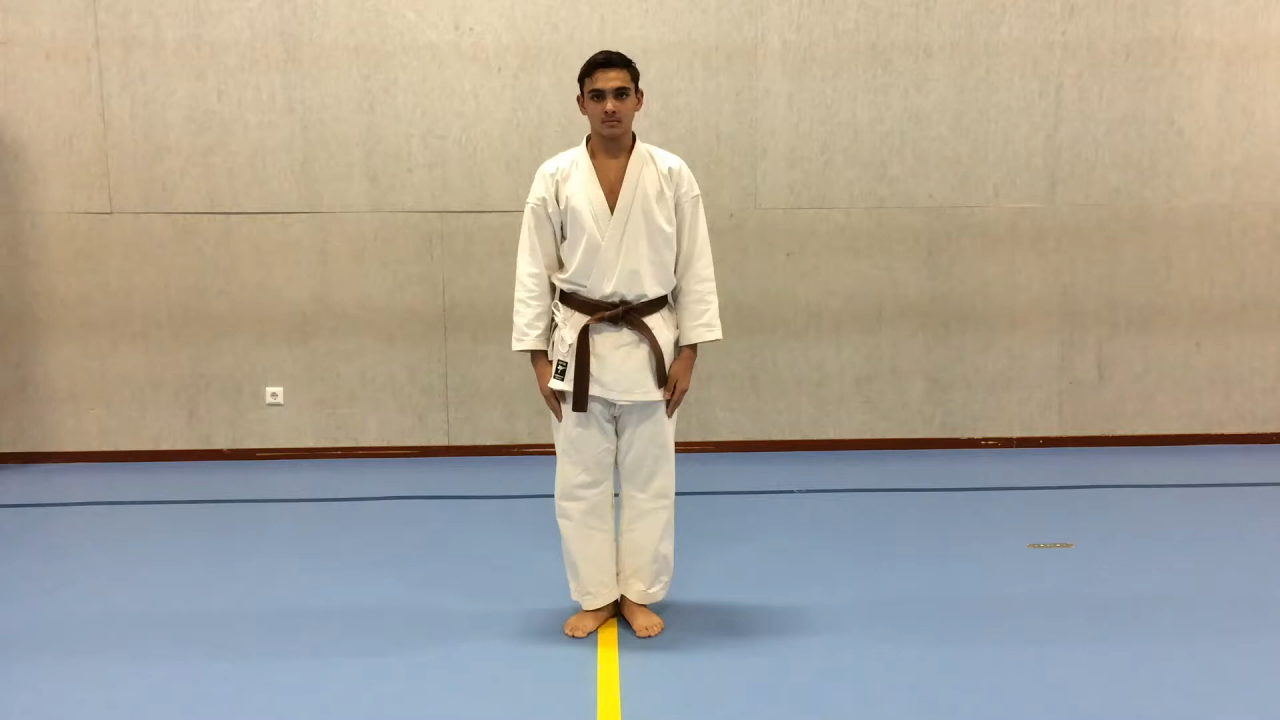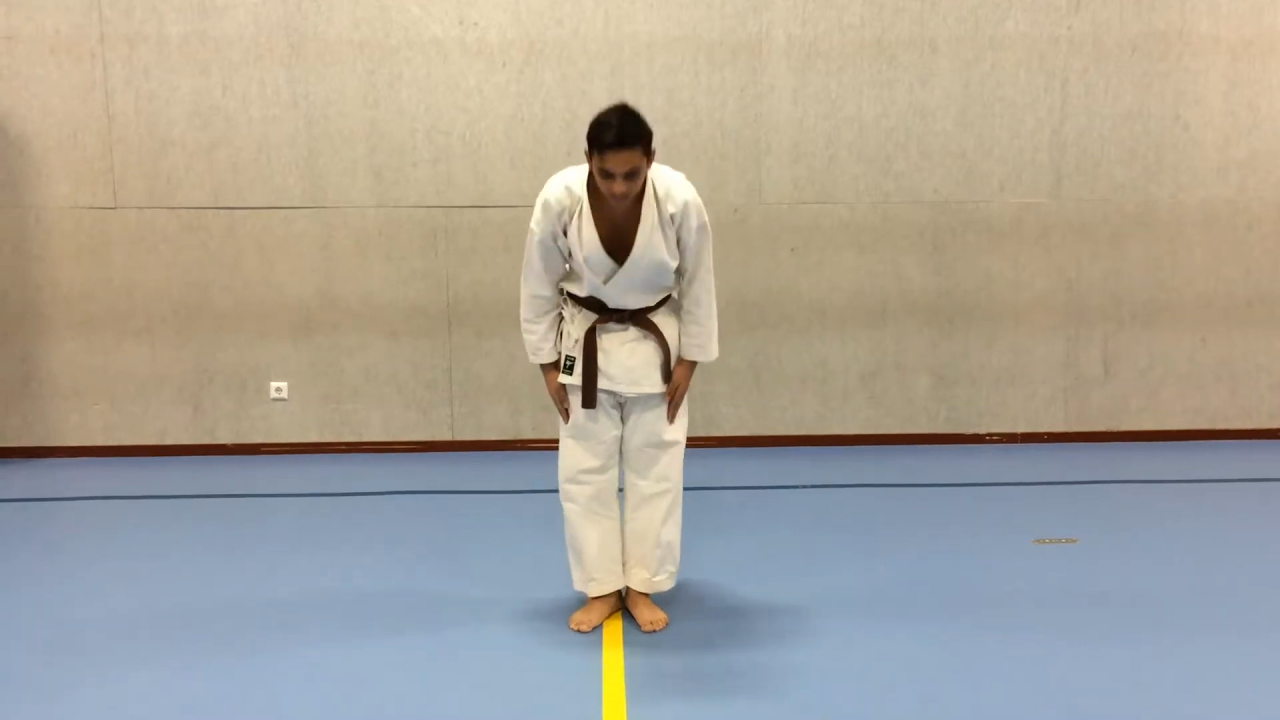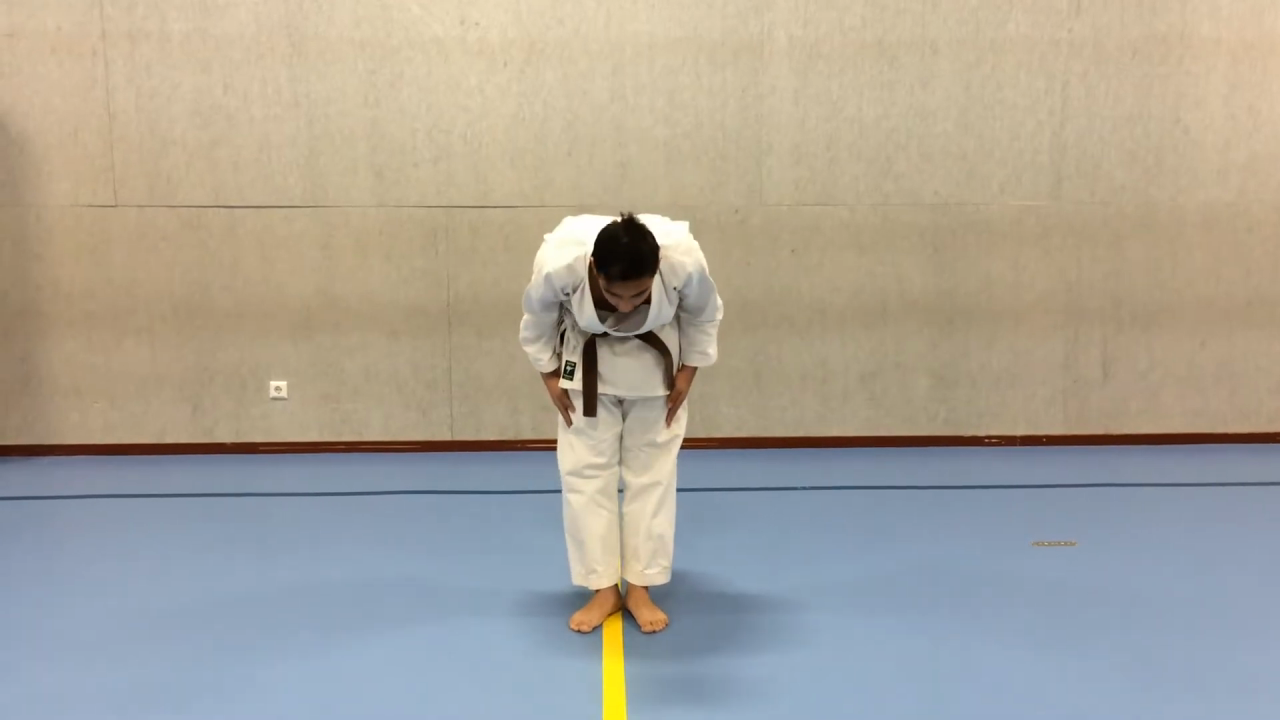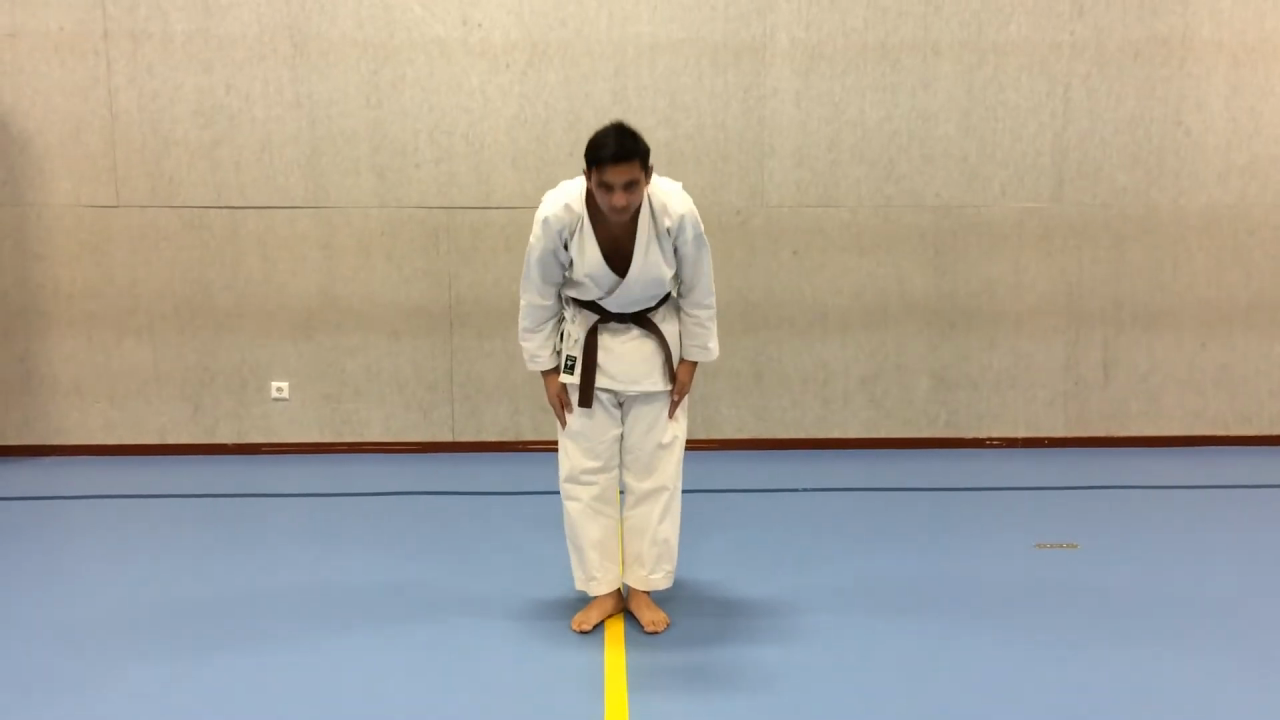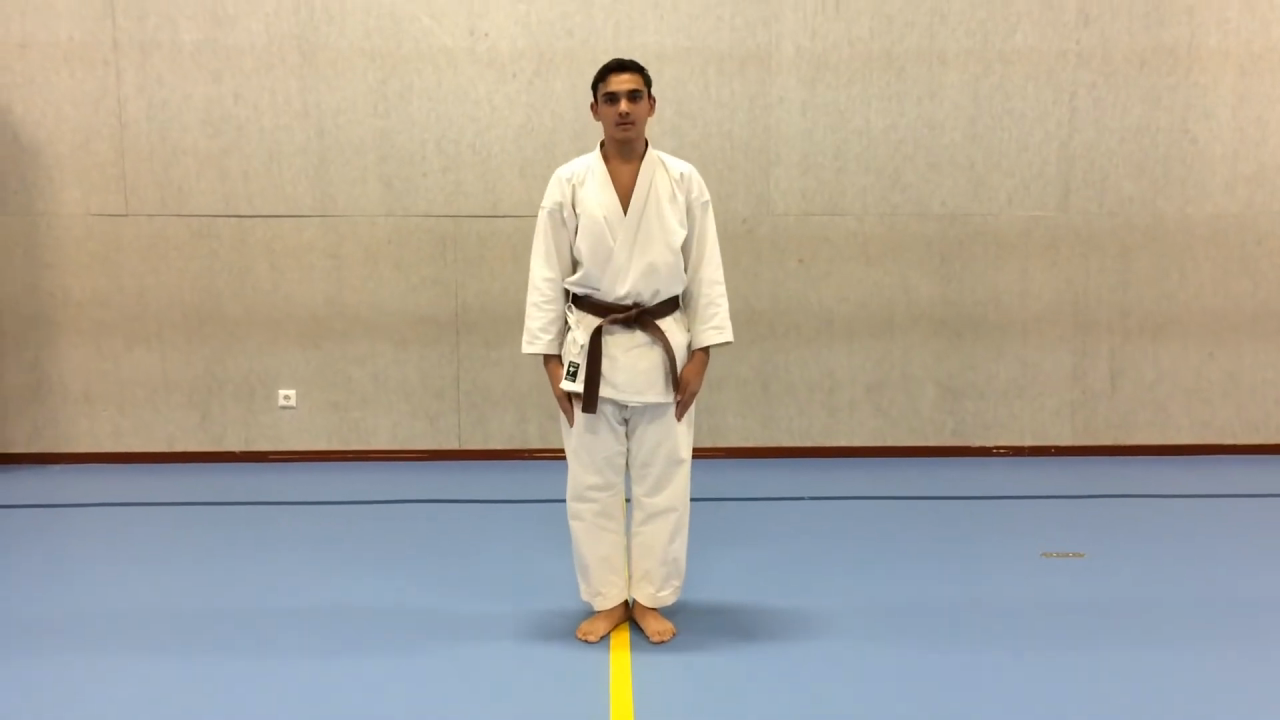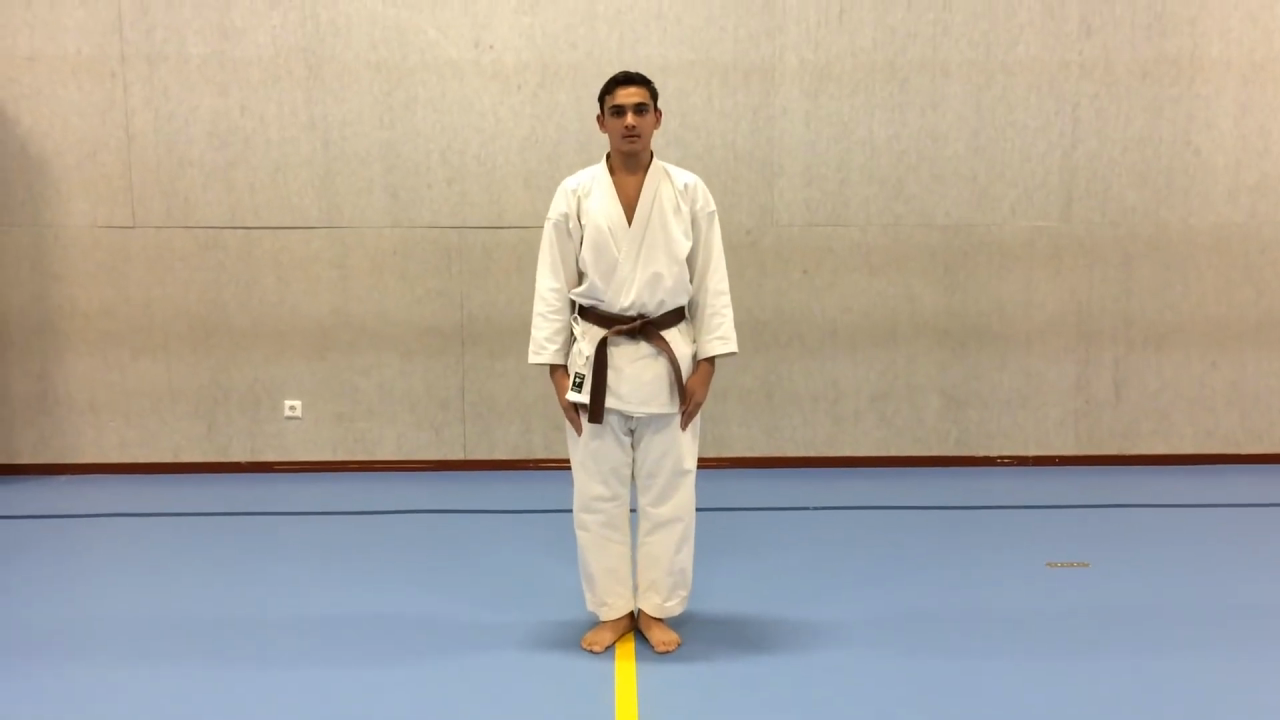
dt=0.5s
person 1, frame 1
left shoulder: (671, 174)
right shoulder: (555, 177)
left elbow: (694, 270)
right elbow: (534, 272)
left wrist: (688, 353)
right wrist: (539, 358)
left hip: (648, 345)
right hip: (580, 345)
left knee: (649, 480)
right knee: (581, 482)
left ankle: (639, 594)
right ankle: (595, 597)
person 1, frame 2
left shoulder: (680, 200)
right shoulder: (557, 200)
left elbow: (698, 287)
right elbow: (539, 287)
left wrist: (688, 361)
right wrist: (548, 364)
left hip: (656, 341)
right hip: (586, 341)
left knee: (655, 469)
right knee: (585, 469)
left ankle: (642, 587)
right ankle: (601, 588)
person 1, frame 3
left shoulder: (684, 260)
right shoulder: (558, 263)
left elbow: (705, 312)
right elbow: (538, 318)
left wrist: (688, 371)
right wrist: (550, 375)
left hip: (654, 351)
right hip: (587, 353)
left knee: (652, 469)
right knee: (586, 469)
left ankle: (640, 587)
right ankle: (603, 588)
person 1, frame 4
left shoulder: (676, 210)
right shoulder: (557, 213)
left elbow: (698, 293)
right elbow: (538, 297)
left wrist: (690, 362)
right wrist: (547, 370)
left hip: (655, 344)
right hip: (586, 344)
left knee: (655, 472)
right knee: (586, 471)
left ankle: (642, 588)
right ankle: (602, 589)
person 1, frame 5
left shoulder: (683, 179)
right shoulder: (569, 181)
left elbow: (705, 271)
right elbow: (547, 274)
left wrist: (701, 354)
right wrist: (550, 359)
left hip: (662, 347)
right hip: (590, 347)
left knee: (663, 483)
right knee: (592, 484)
left ankle: (650, 599)
right ankle: (607, 600)
person 1, frame 6
left shoulder: (688, 191)
right shoulder: (575, 193)
left elbow: (710, 282)
right elbow: (554, 285)
left wrist: (706, 364)
right wrist: (557, 369)
left hip: (667, 357)
right hip: (597, 357)
left knee: (669, 493)
right knee: (598, 494)
left ankle: (656, 609)
right ankle: (612, 609)
